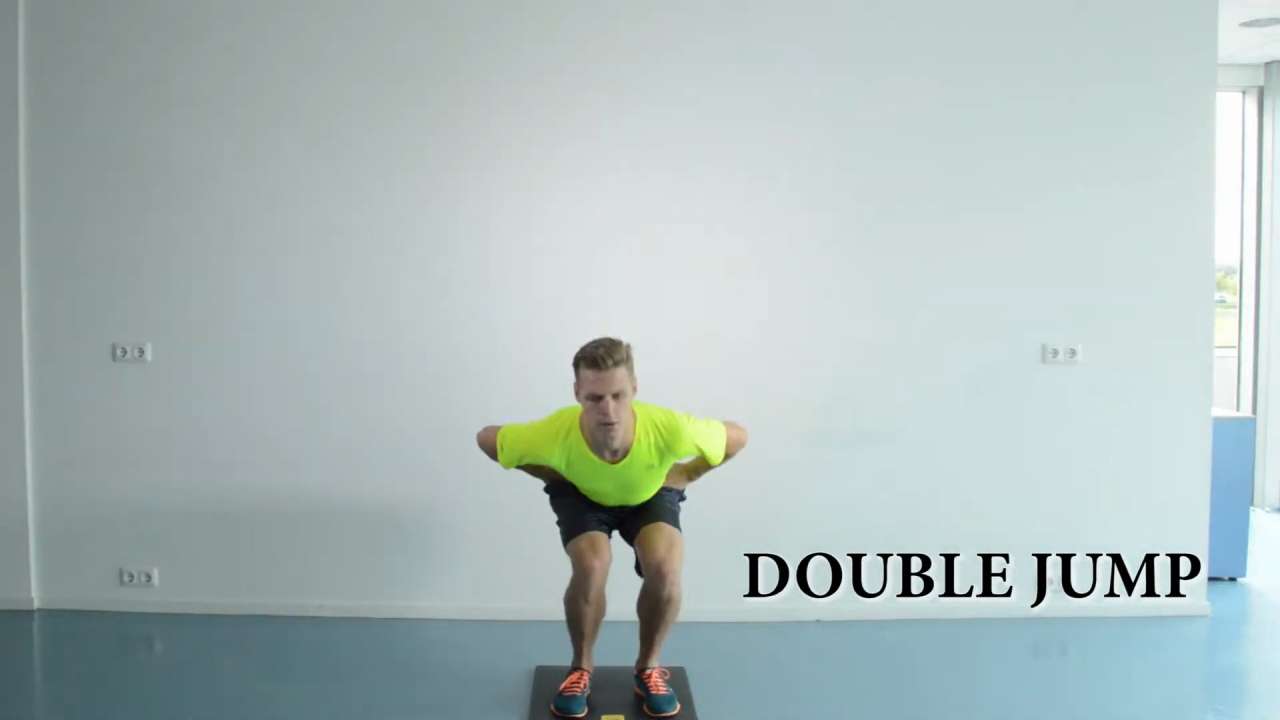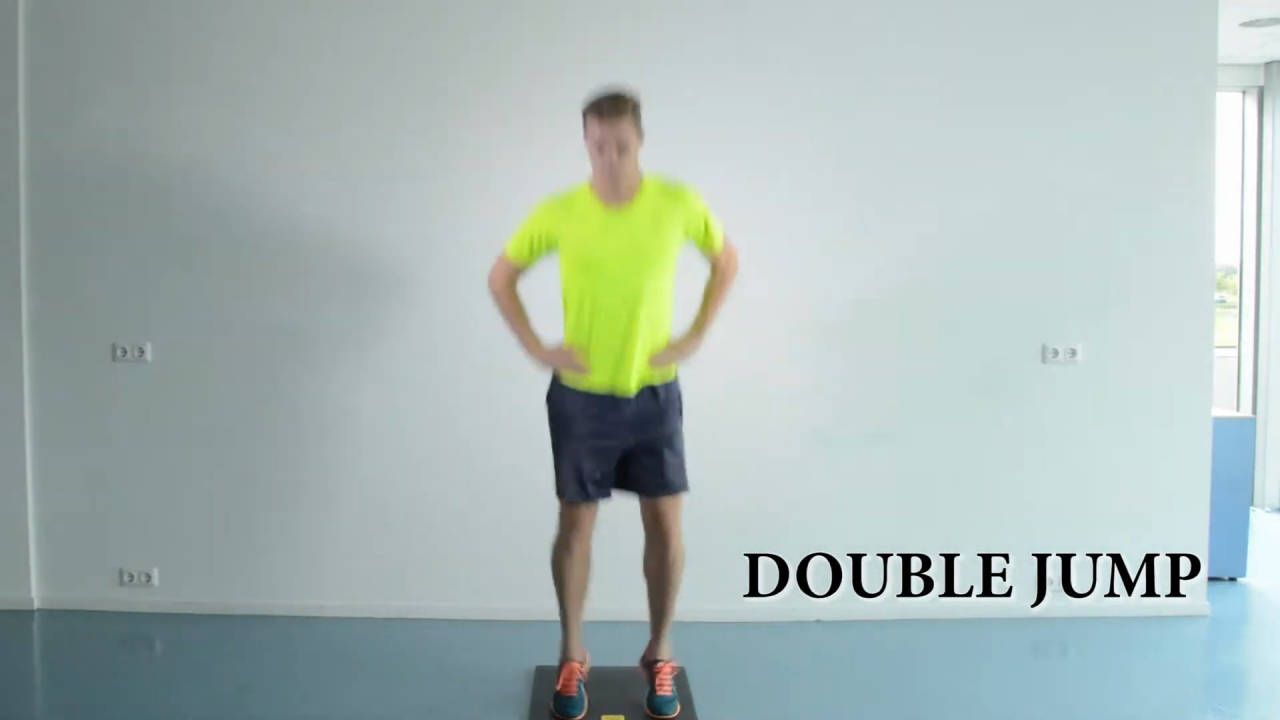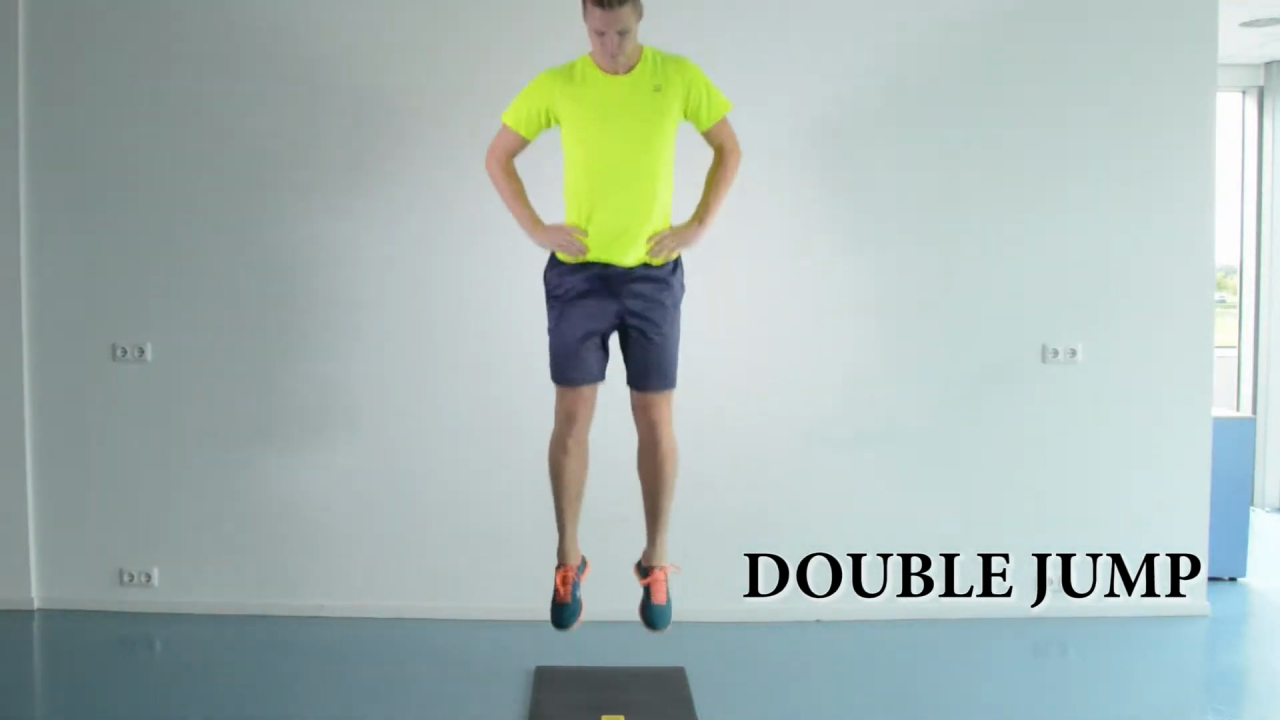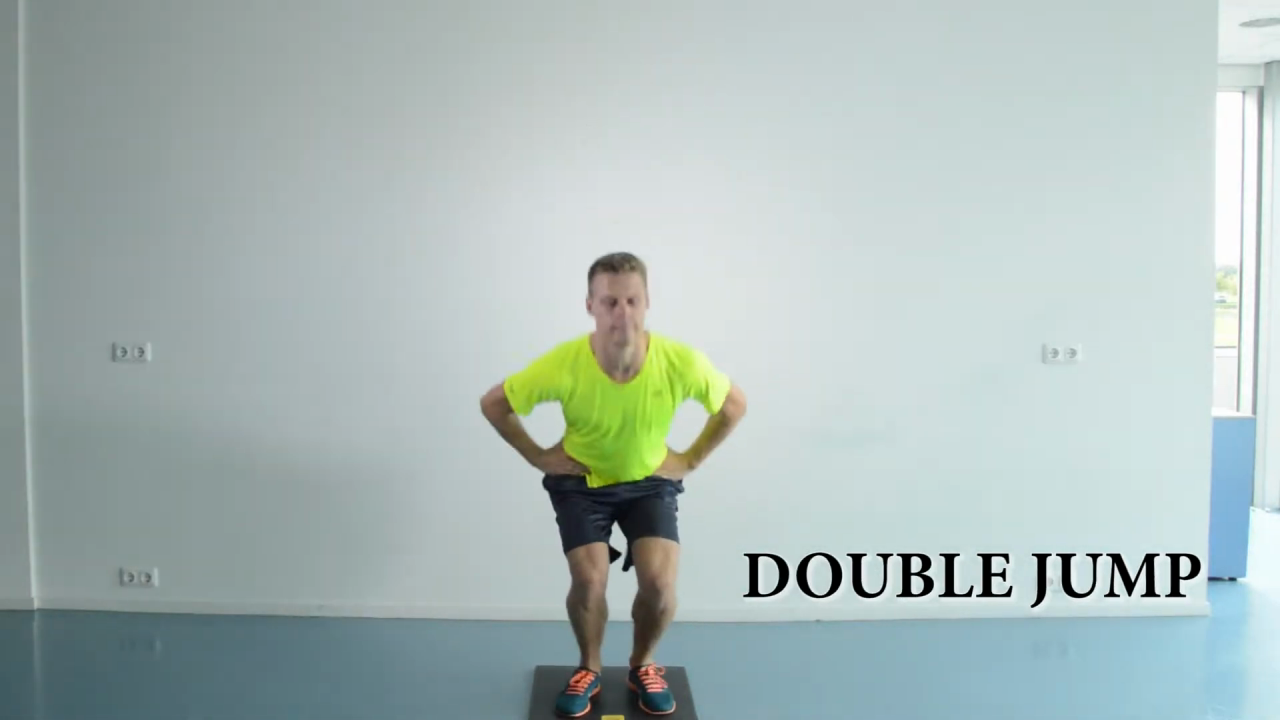
dt=0.4s
person 1, frame 1
left shoulder: (669, 430)
right shoulder: (554, 436)
left elbow: (737, 436)
right elbow: (486, 437)
left wrist: (688, 474)
right wrist: (545, 473)
left hip: (650, 497)
right hip: (582, 497)
left knee: (664, 567)
right knee: (590, 565)
left ankle: (649, 667)
right ankle: (581, 667)
person 1, frame 2
left shoulder: (678, 203)
right shoulder: (556, 213)
left elbow: (727, 261)
right elbow: (500, 278)
left wrist: (695, 336)
right wrist: (536, 349)
left hip: (653, 393)
right hip: (579, 396)
left knee: (666, 523)
right knee: (577, 523)
left ankle: (659, 655)
right ankle: (572, 656)
person 1, frame 3
left shoulder: (680, 77)
right shoulder: (556, 86)
left elbow: (729, 149)
right elbow: (498, 156)
left wrist: (696, 226)
right wrist: (537, 230)
left hip: (652, 276)
right hip: (577, 277)
left knee: (655, 420)
right knee: (572, 418)
left ankle: (655, 562)
right ankle: (568, 561)
person 1, frame 4
left shoulder: (679, 362)
right shoulder: (562, 366)
left elbow: (734, 406)
right elbow: (493, 403)
left wrist: (689, 461)
right wrist: (538, 457)
left hip: (646, 482)
right hip: (581, 482)
left knee: (659, 581)
right knee: (588, 578)
left ankle: (643, 663)
right ankle: (589, 667)
